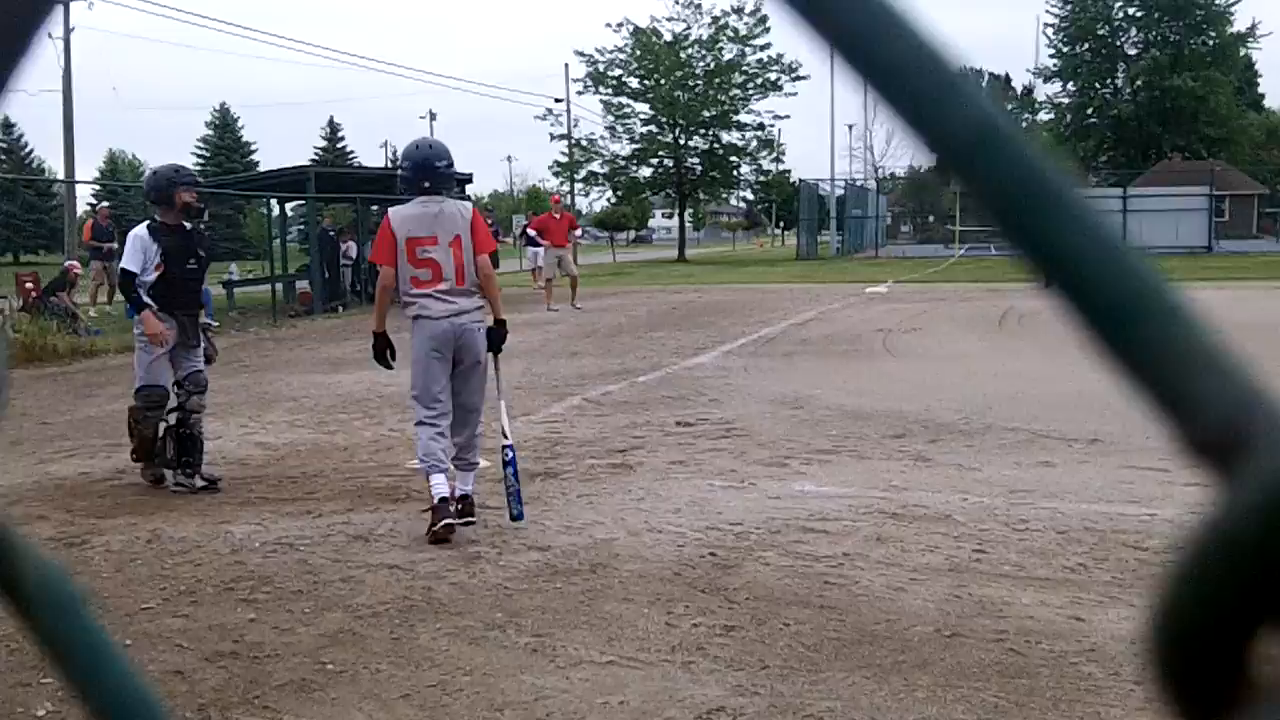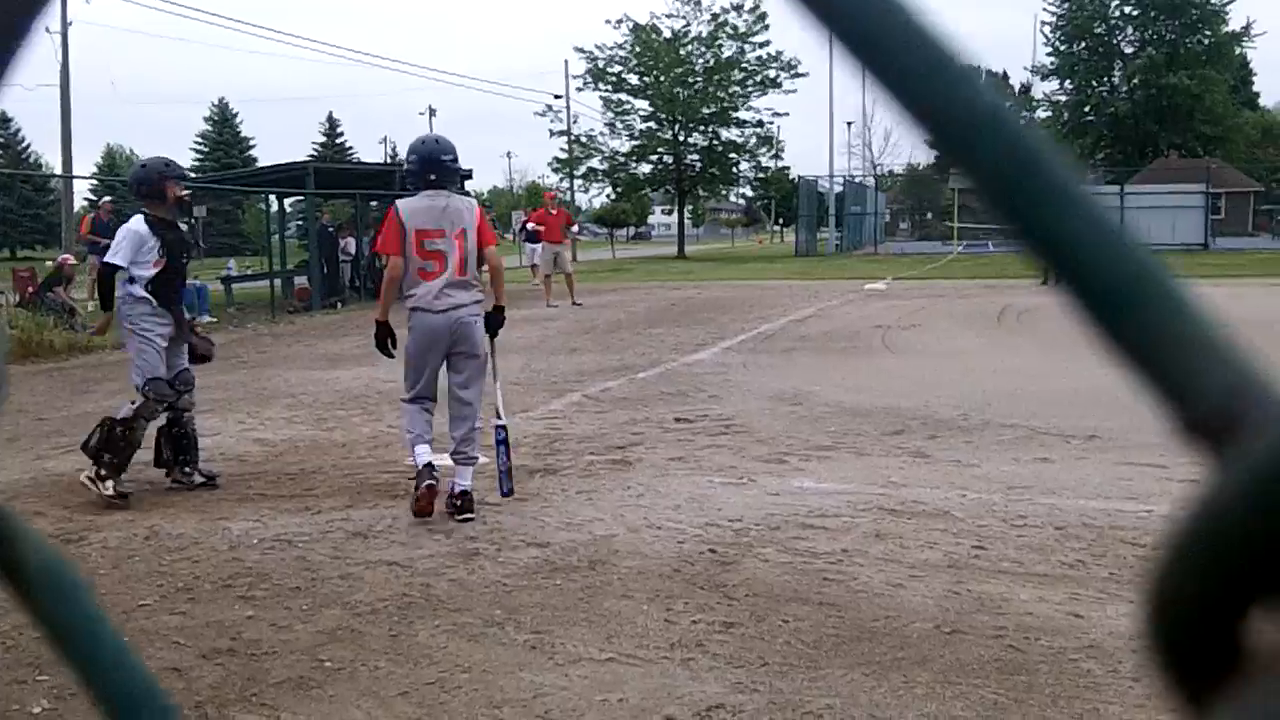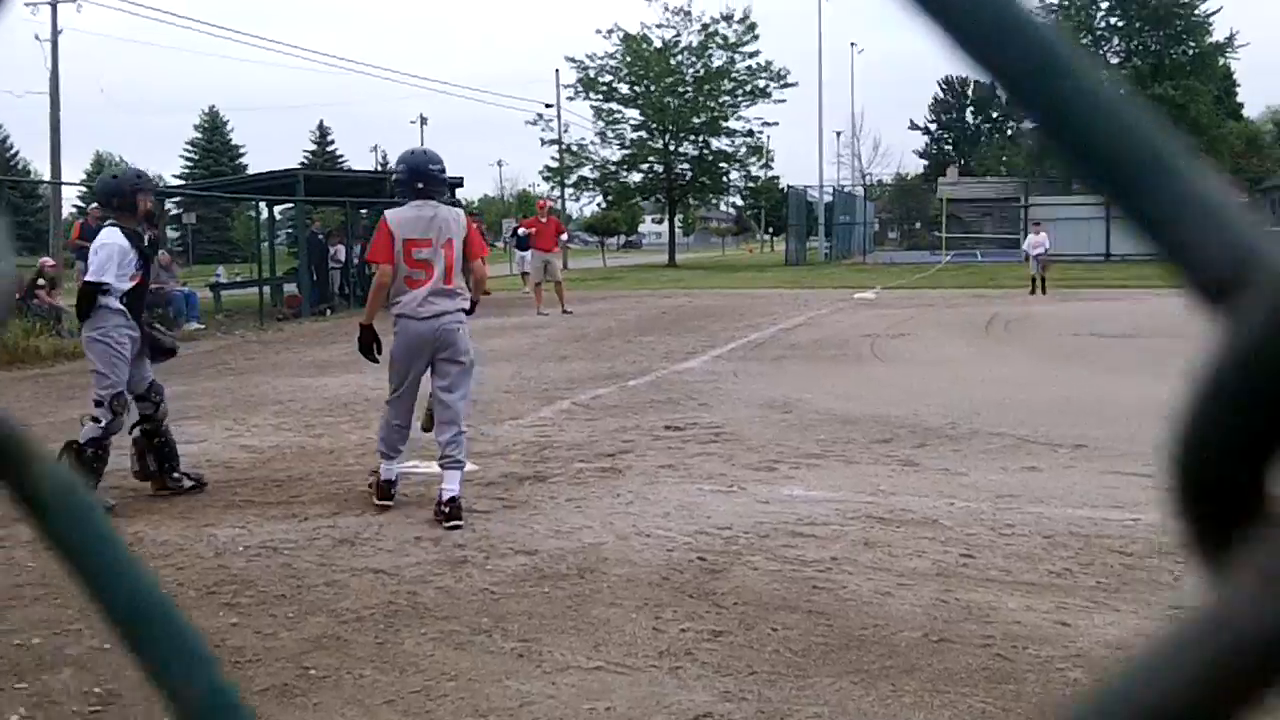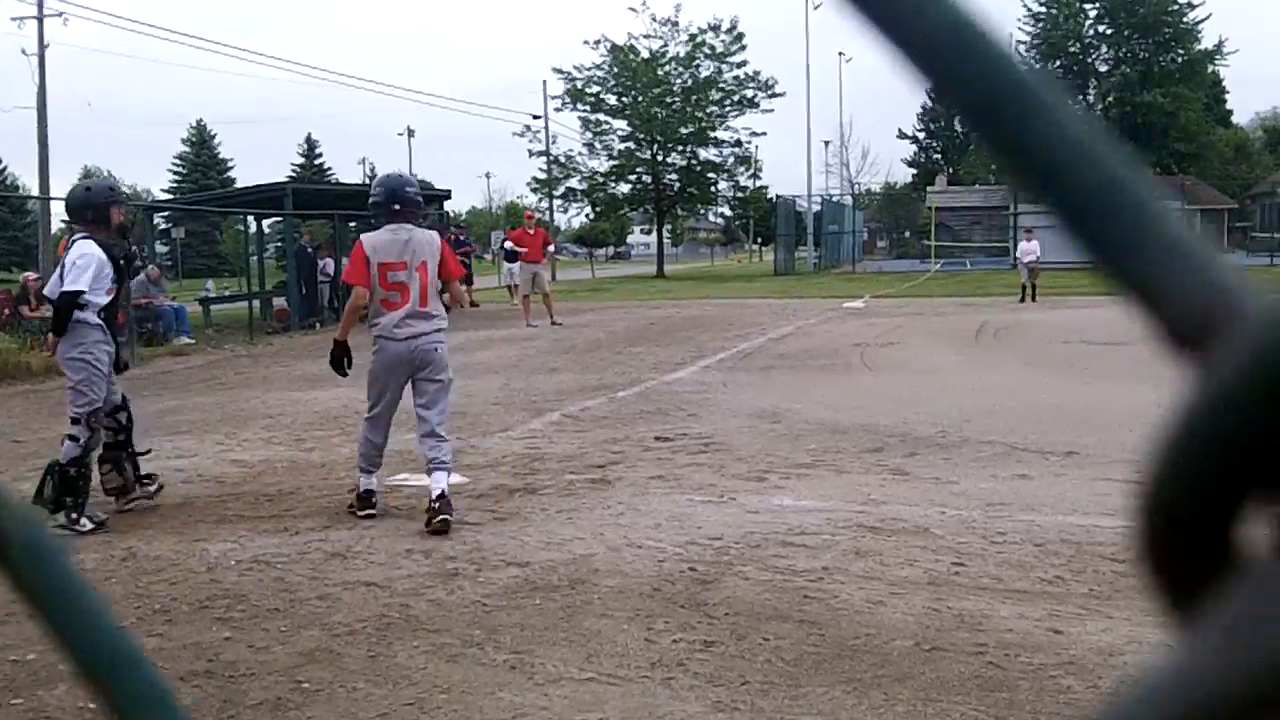
dt=0.2s
person 1, frame 1
left shoulder: (396, 219)
right shoulder: (468, 213)
left elbow: (386, 281)
right elbow: (486, 271)
left wrist: (379, 331)
right wrist: (499, 320)
left hip: (428, 325)
right hip: (469, 322)
left knee: (431, 417)
right knee: (467, 415)
left ankle: (442, 497)
right ankle: (463, 496)
person 1, frame 2
left shoulder: (402, 211)
right shoulder: (471, 208)
left elbow: (394, 270)
right elbow: (494, 262)
left wrist: (381, 320)
right wrist: (497, 308)
left hip: (425, 318)
right hip: (469, 316)
left knee: (418, 400)
right knee: (467, 405)
left ankle: (426, 470)
right ankle: (462, 490)
person 1, frame 3
left shoulder: (392, 220)
right shoulder: (458, 218)
left elbow: (384, 278)
right elbow: (480, 274)
left wrist: (366, 324)
right wrist: (471, 300)
left hip: (411, 324)
right hip: (452, 322)
left knee: (399, 405)
right knee: (451, 412)
left ankle: (386, 481)
right ankle: (451, 497)
person 1, frame 4
left shoulder: (368, 244)
right shoulder: (434, 241)
left elbow: (359, 300)
right elbow: (457, 295)
left wrist: (340, 341)
left hip: (390, 345)
right hip: (431, 342)
left knee: (377, 420)
right knee: (432, 423)
left ankle: (366, 493)
right ankle: (438, 496)
person 2, frame 1
left shoulder: (197, 236)
right shoulder: (143, 235)
right elbow: (127, 281)
left wrist: (197, 323)
right wrist: (146, 317)
left hip: (188, 324)
right hip: (155, 323)
left knee: (194, 394)
right knee: (152, 397)
left ankle: (188, 469)
right ankle: (146, 456)
person 2, frame 2
left shoulder: (174, 229)
right shoulder: (136, 228)
right elbow: (107, 271)
left wrist: (180, 316)
right wrist: (108, 312)
left hip: (170, 318)
right hip: (144, 318)
left knee: (182, 389)
right knee: (148, 393)
left ankle: (183, 466)
right ankle: (106, 468)
person 2, frame 3
left shoulder: (129, 237)
right shoulder: (114, 239)
right elbow: (91, 287)
right wrist: (86, 320)
left hip: (128, 330)
right hip: (110, 330)
left knee: (151, 400)
right knee: (110, 407)
left ankle: (165, 475)
person 2, frame 4
left shoulder: (80, 249)
right shoulder: (92, 252)
left elbow: (53, 294)
right elbow: (70, 299)
left wrist: (59, 333)
right wrist: (57, 335)
left hip: (96, 343)
right hip: (86, 344)
left knee: (117, 412)
right knee: (88, 423)
left ankle: (126, 485)
right ankle: (67, 508)
